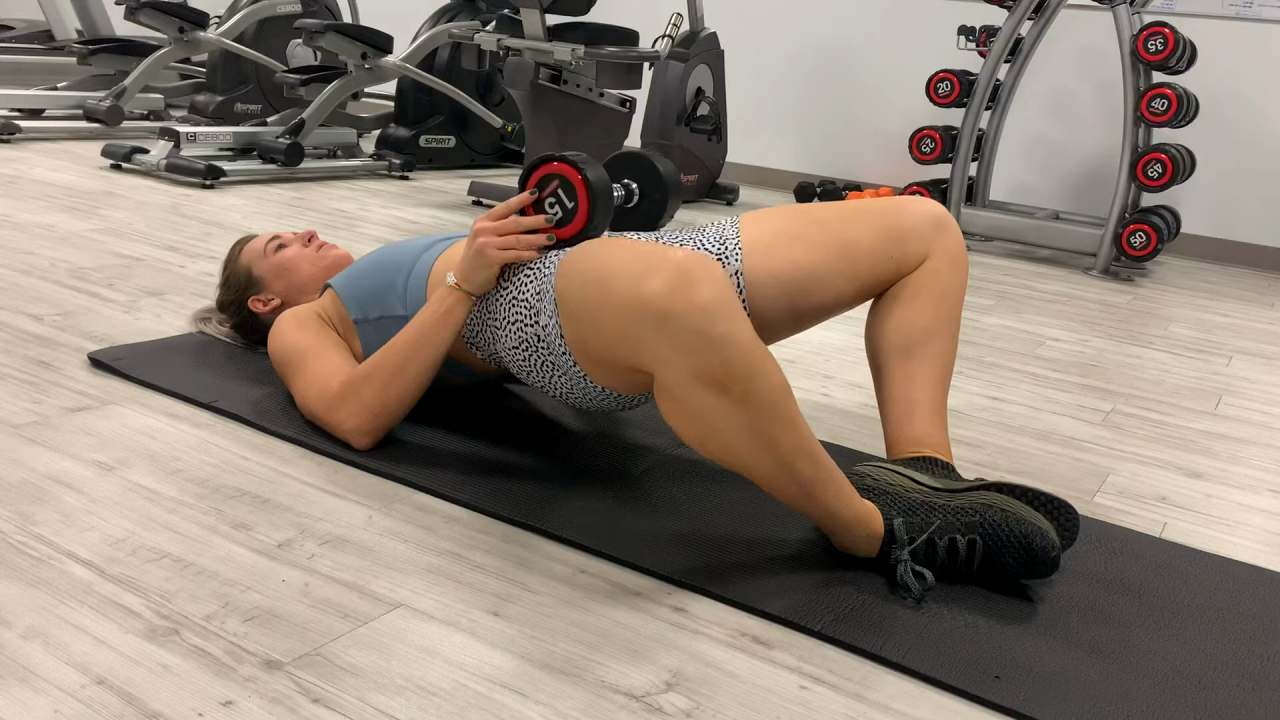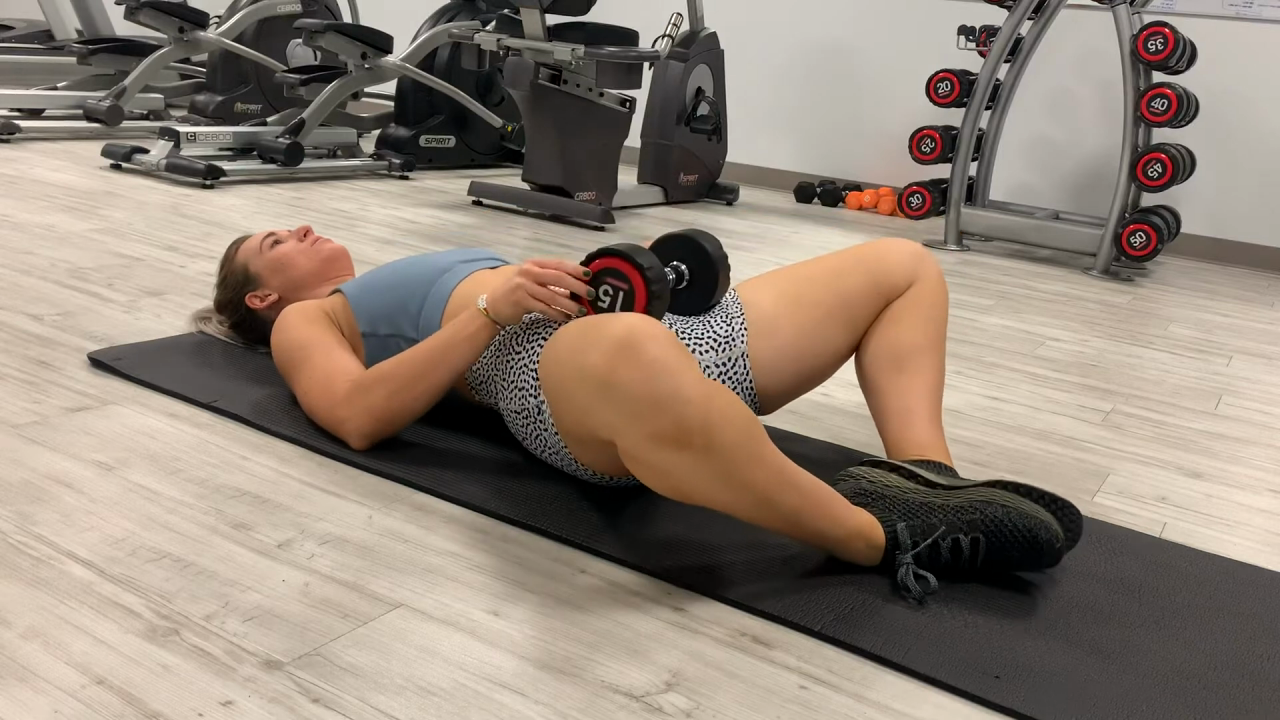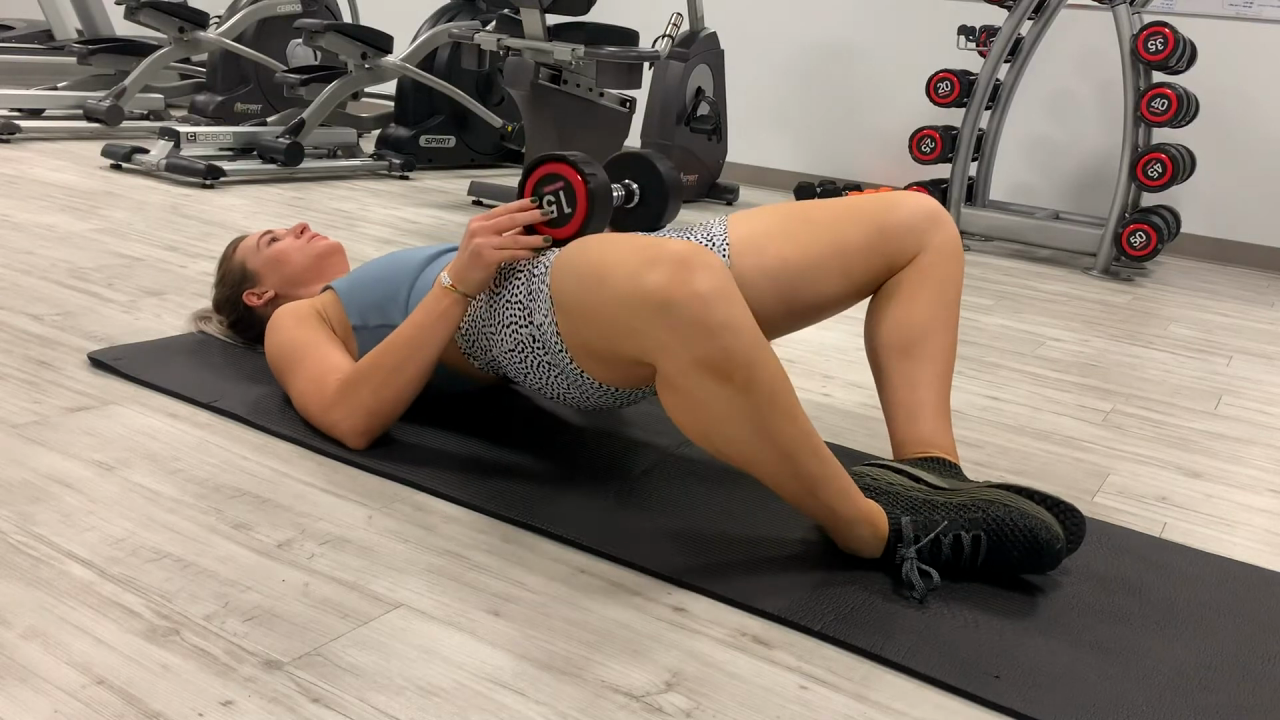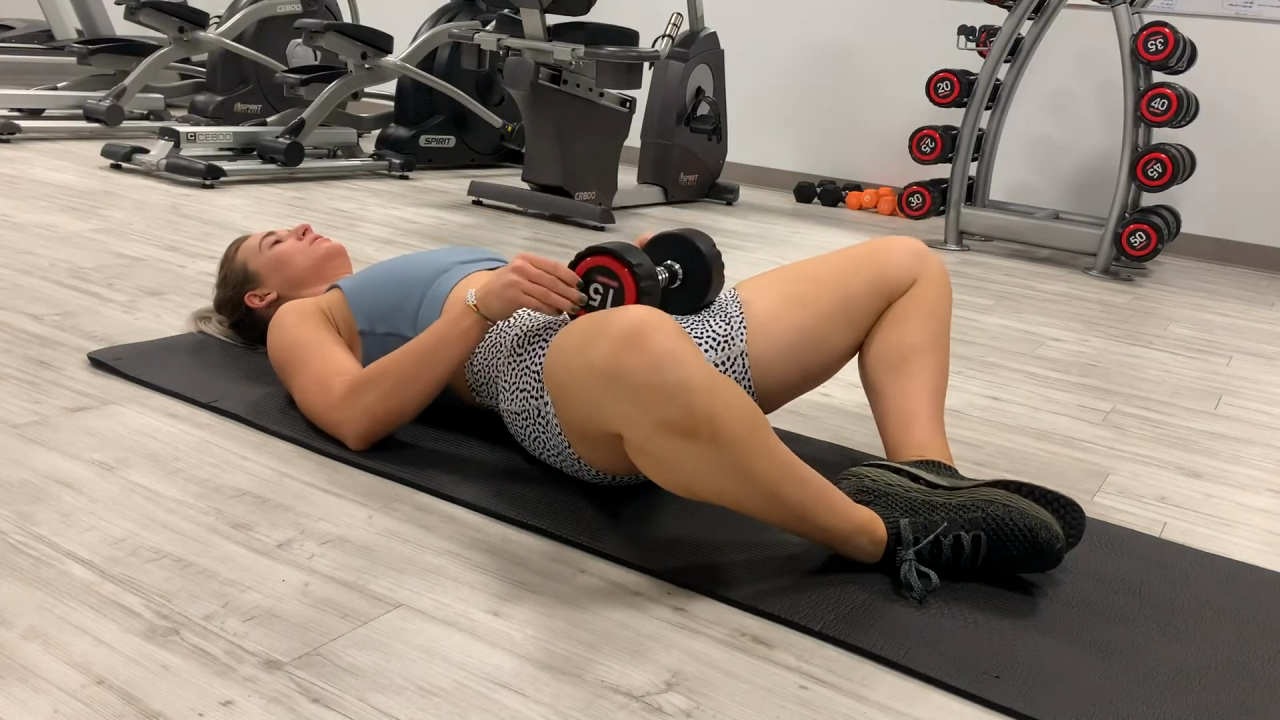
dt=1s
person 1, frame 1
left shoulder: (396, 276)
right shoulder: (302, 328)
right elbow: (359, 417)
right wrist: (465, 279)
left hip: (646, 275)
right hip: (533, 300)
left knee: (922, 228)
right knee: (679, 293)
left ankle: (918, 474)
right ankle: (876, 531)
person 1, frame 2
left shoulder: (399, 287)
right shoulder: (305, 324)
right elbow: (360, 416)
right wrist: (491, 308)
left hip: (659, 325)
right hip: (543, 361)
left knee: (903, 265)
right knee: (630, 356)
left ankle: (920, 477)
right ankle: (885, 536)
person 1, frame 3
left shoulder: (383, 280)
right shoulder: (298, 323)
right elbow: (352, 417)
left wrist: (601, 222)
right wrist: (460, 278)
left hip: (630, 274)
right hip: (529, 301)
left knee: (916, 222)
right knee: (678, 285)
left ankle: (926, 472)
right ankle: (878, 528)
person 1, frame 4
left shoulder: (401, 283)
right shoulder: (301, 322)
right elbow: (359, 417)
right wrist: (482, 303)
left hip: (659, 327)
right hip: (540, 361)
left knee: (906, 262)
right knee: (636, 347)
left ankle: (919, 477)
right ankle: (883, 534)
